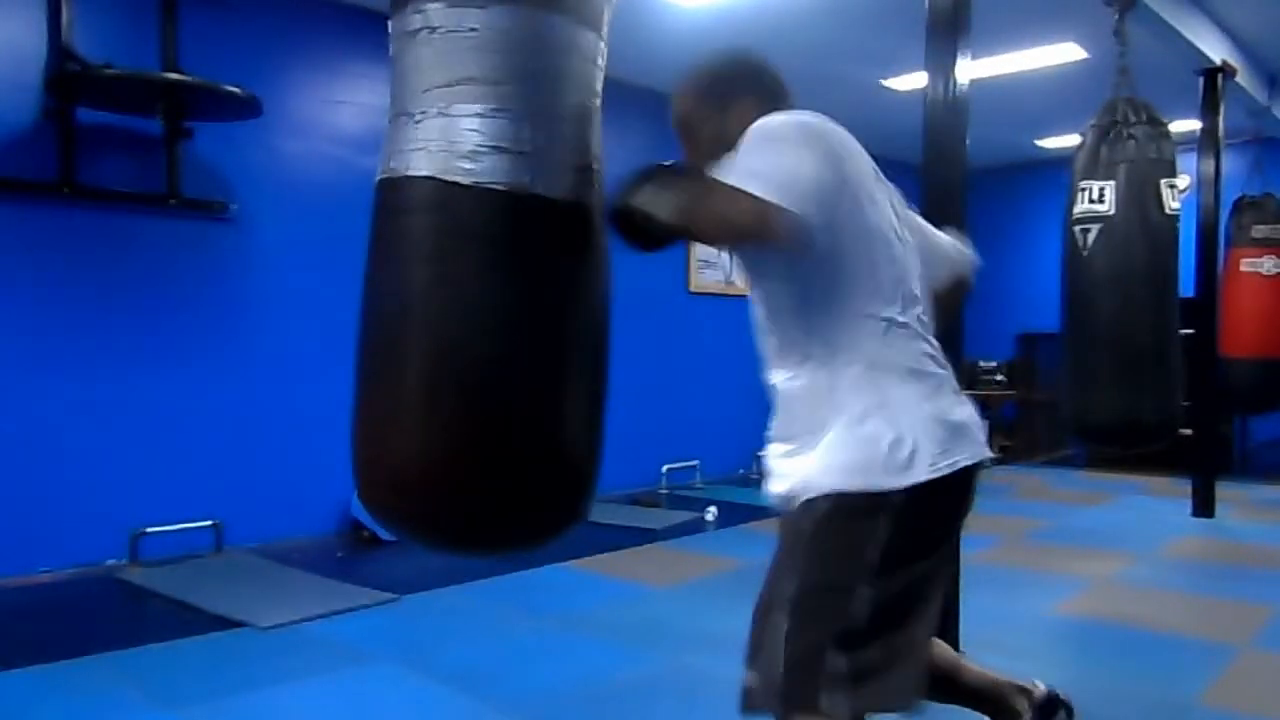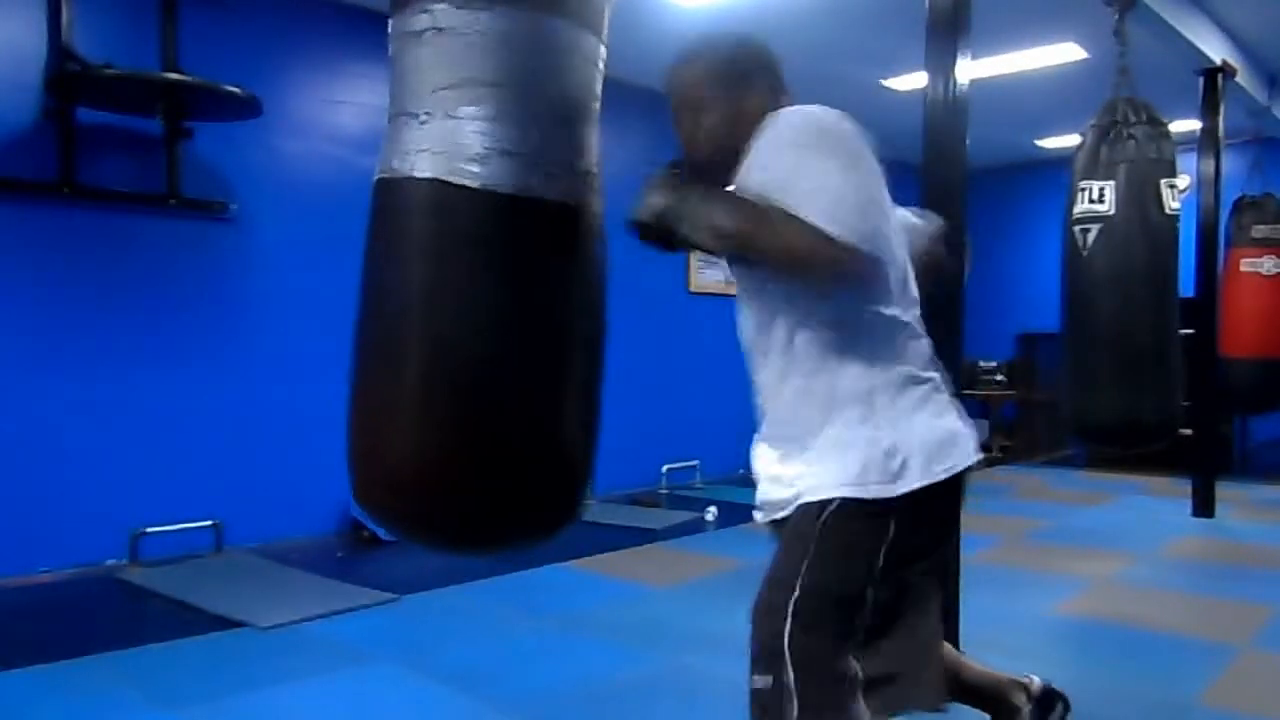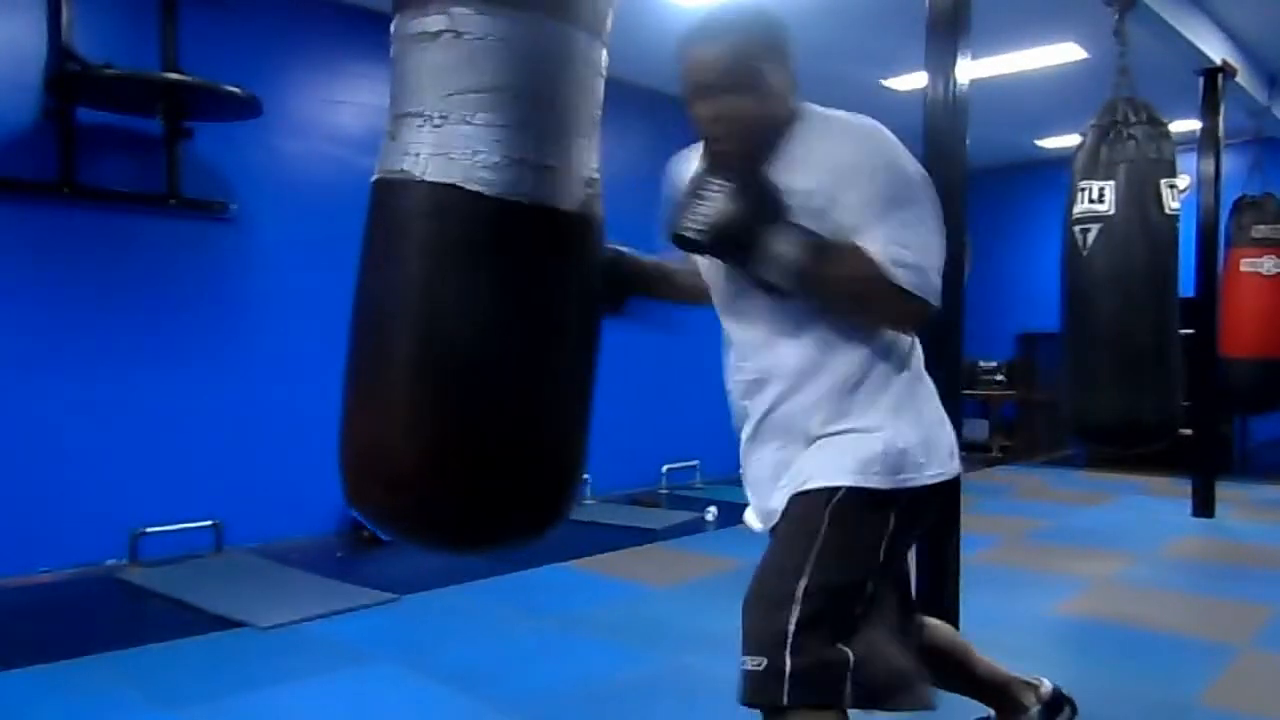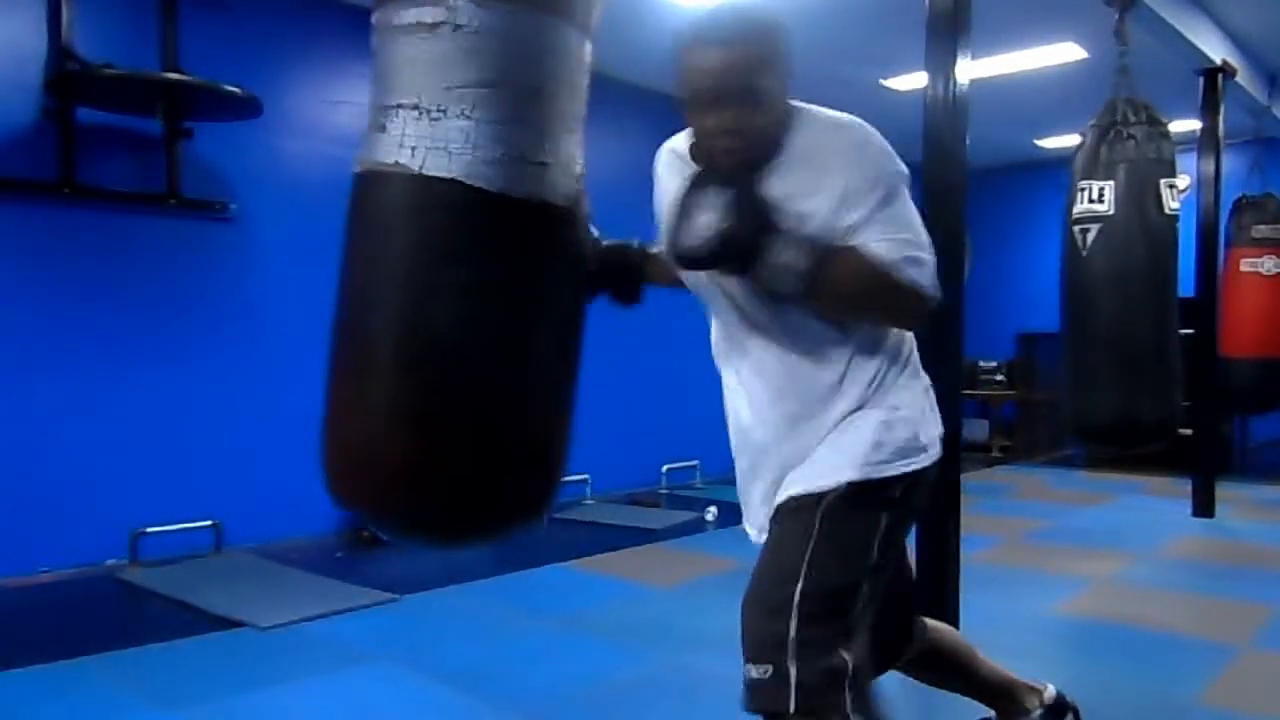
dt=0.2s
person 1, frame 1
left shoulder: (788, 133)
right shoulder: (845, 171)
left elbow: (754, 218)
right elbow: (955, 269)
left wrist: (662, 200)
left hip: (879, 454)
right hip: (896, 448)
right knee: (879, 641)
person 1, frame 2
left shoulder: (806, 130)
right shoulder: (791, 157)
left elbow: (831, 254)
right elbow: (920, 237)
left wrist: (701, 212)
left hip: (872, 459)
right hip: (850, 455)
right knee: (876, 644)
person 1, frame 3
left shoulder: (854, 150)
right shoulder: (696, 170)
left elbow: (905, 303)
left wrist: (778, 244)
right wrist: (633, 274)
left hip: (863, 448)
right hip: (798, 452)
left knee: (791, 658)
right knee: (871, 625)
person 1, frame 4
left shoulder: (845, 150)
right shoulder: (676, 164)
left elbow: (907, 298)
left wrist: (775, 250)
right wrist: (630, 263)
left hip: (860, 442)
right hip: (781, 451)
left knee: (792, 655)
right knee: (879, 625)
